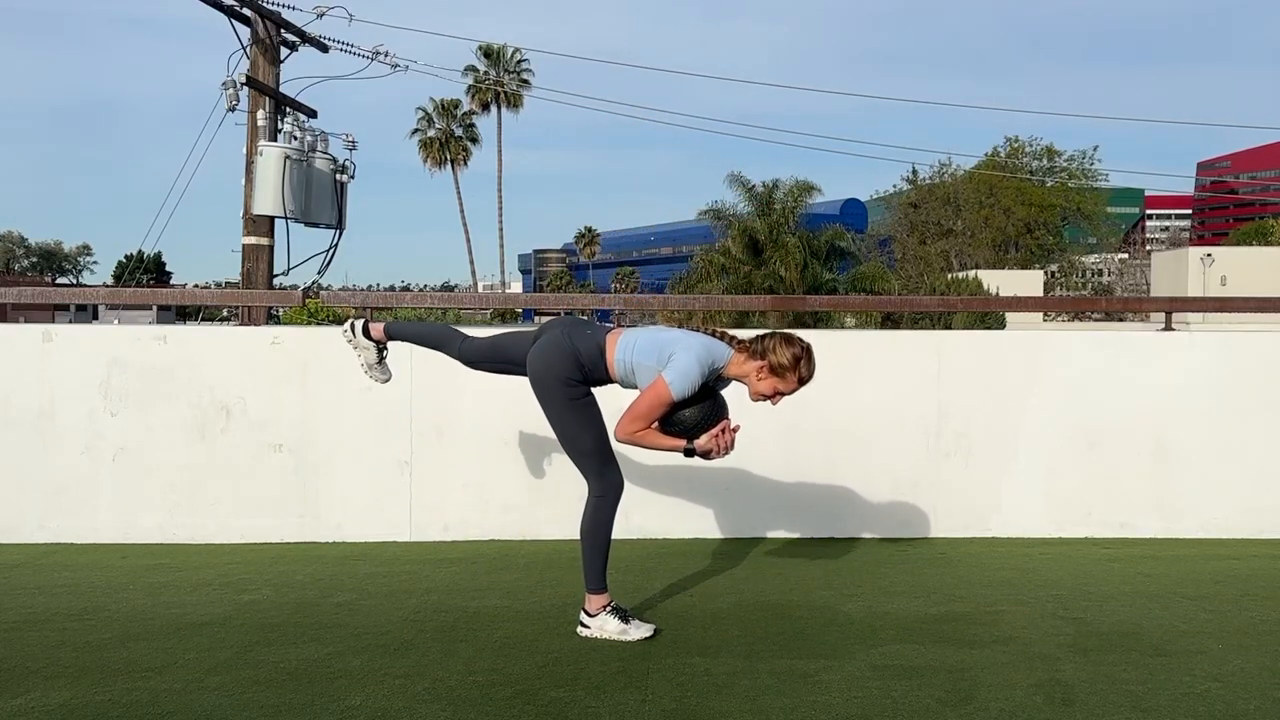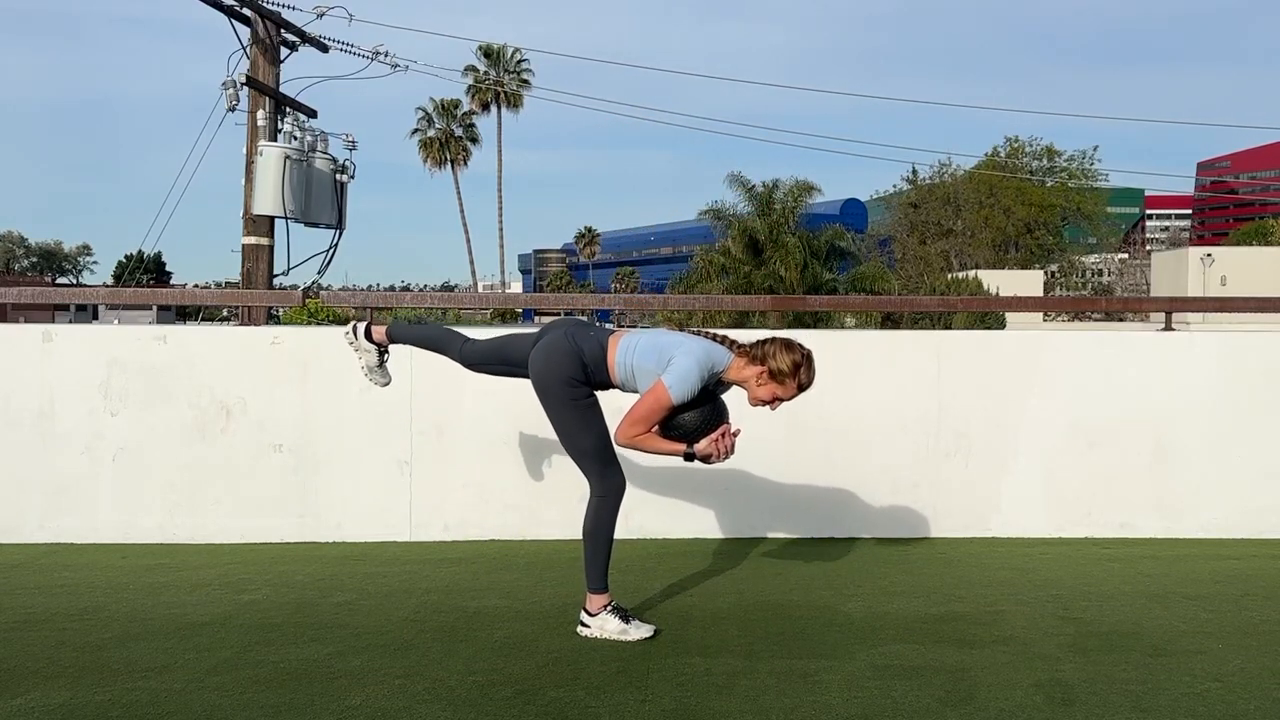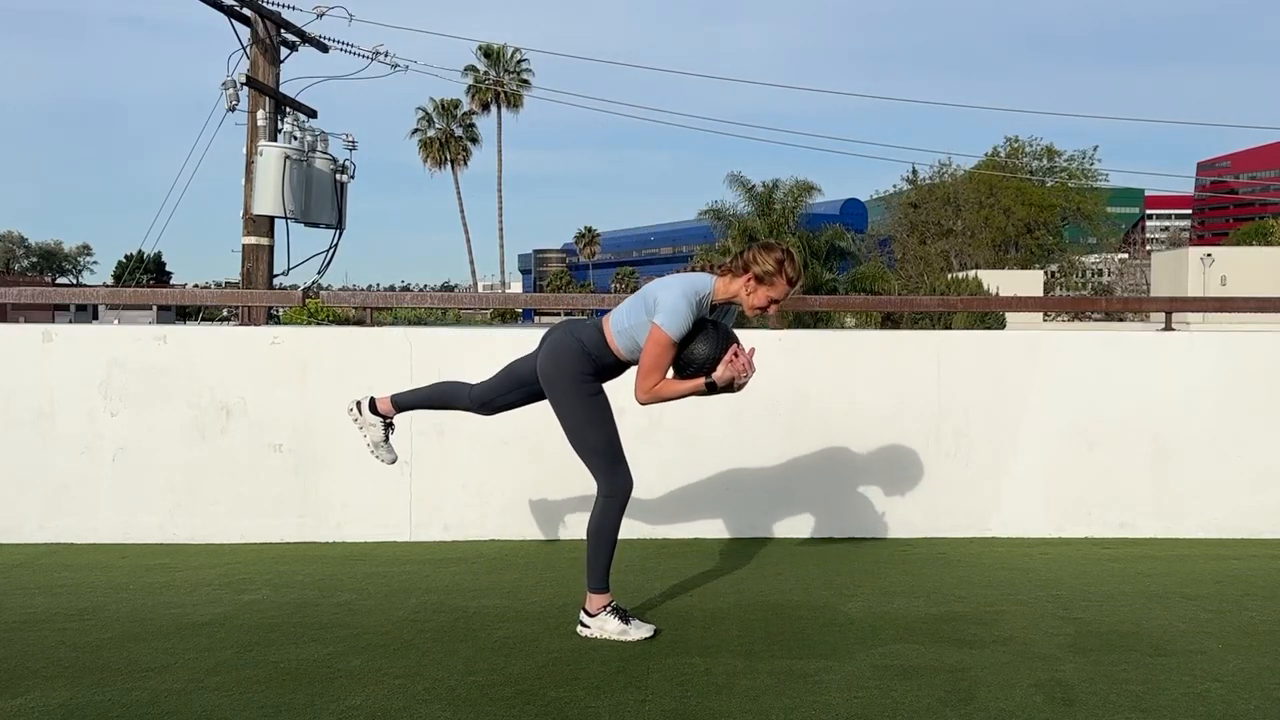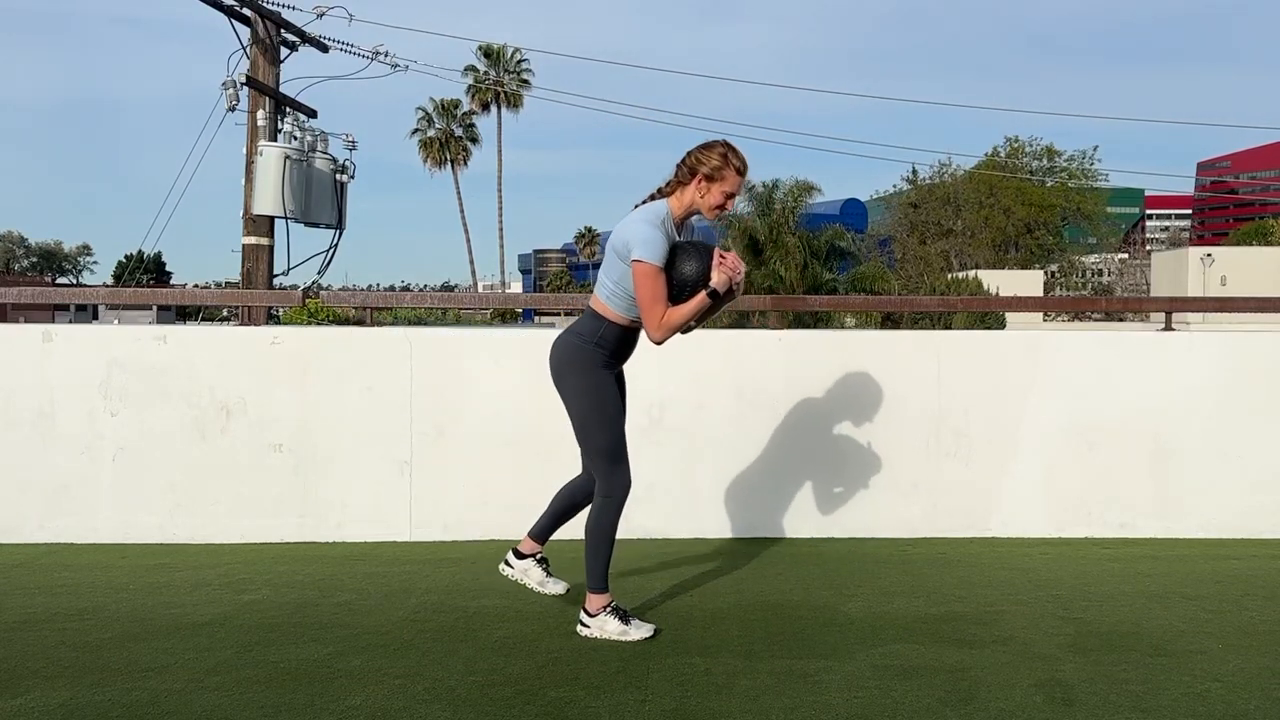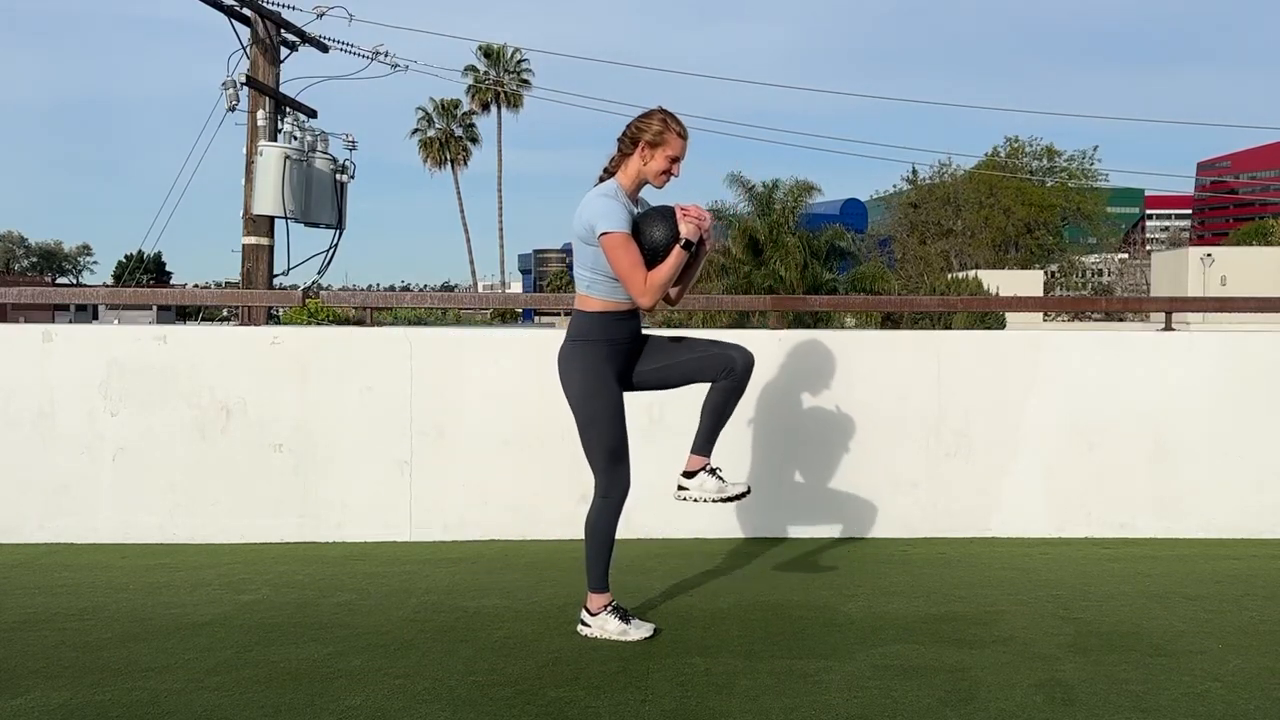
dt=0.3s
person 1, frame 1
left shoulder: (723, 360)
right shoulder: (696, 367)
left elbow: (664, 413)
right elbow: (628, 429)
left wrist: (707, 438)
right wrist: (695, 447)
left hip: (568, 338)
right hip: (560, 367)
left knee: (469, 350)
right knee: (606, 485)
left ankle: (372, 332)
right ankle: (596, 612)
person 1, frame 2
left shoulder: (722, 362)
right shoulder: (695, 370)
left elbow: (668, 419)
right elbow: (627, 434)
left wrist: (707, 443)
right wrist: (694, 451)
left hip: (569, 339)
right hip: (562, 367)
left knee: (470, 353)
right knee: (608, 485)
left ankle: (375, 335)
right ankle: (596, 610)
person 1, frame 3
left shoulder: (714, 299)
right shoulder: (683, 298)
right elbow: (647, 391)
left wrist: (726, 377)
right wrist: (713, 380)
left hip: (568, 348)
right hip: (573, 368)
left knee: (482, 399)
right knee: (616, 485)
left ankle: (379, 408)
right ankle: (596, 612)
person 1, frame 4
left shoulder: (681, 226)
right shoulder: (646, 227)
left elbow: (683, 319)
right elbow: (659, 328)
left wrist: (721, 287)
right wrist: (715, 290)
left hip: (599, 355)
right hip: (585, 357)
left knee: (600, 475)
right knee: (614, 481)
left ankle: (525, 553)
right ankle: (594, 612)
person 1, frame 5
left shoulder: (638, 205)
right shoulder: (603, 204)
left elbow: (672, 293)
right elbow: (645, 294)
left wrist: (700, 247)
right wrist: (686, 242)
left hip: (630, 346)
right hip: (591, 351)
left knee: (735, 360)
right knee: (613, 482)
left ankle: (695, 470)
right ankle: (596, 611)
